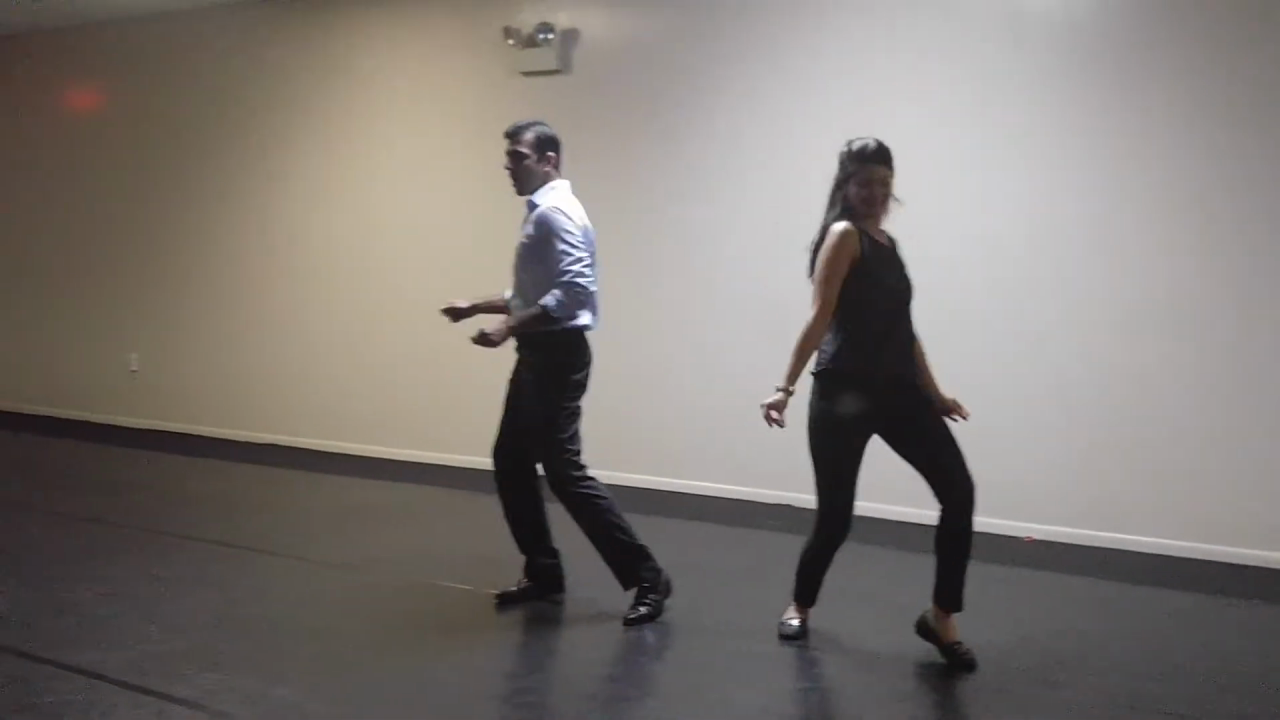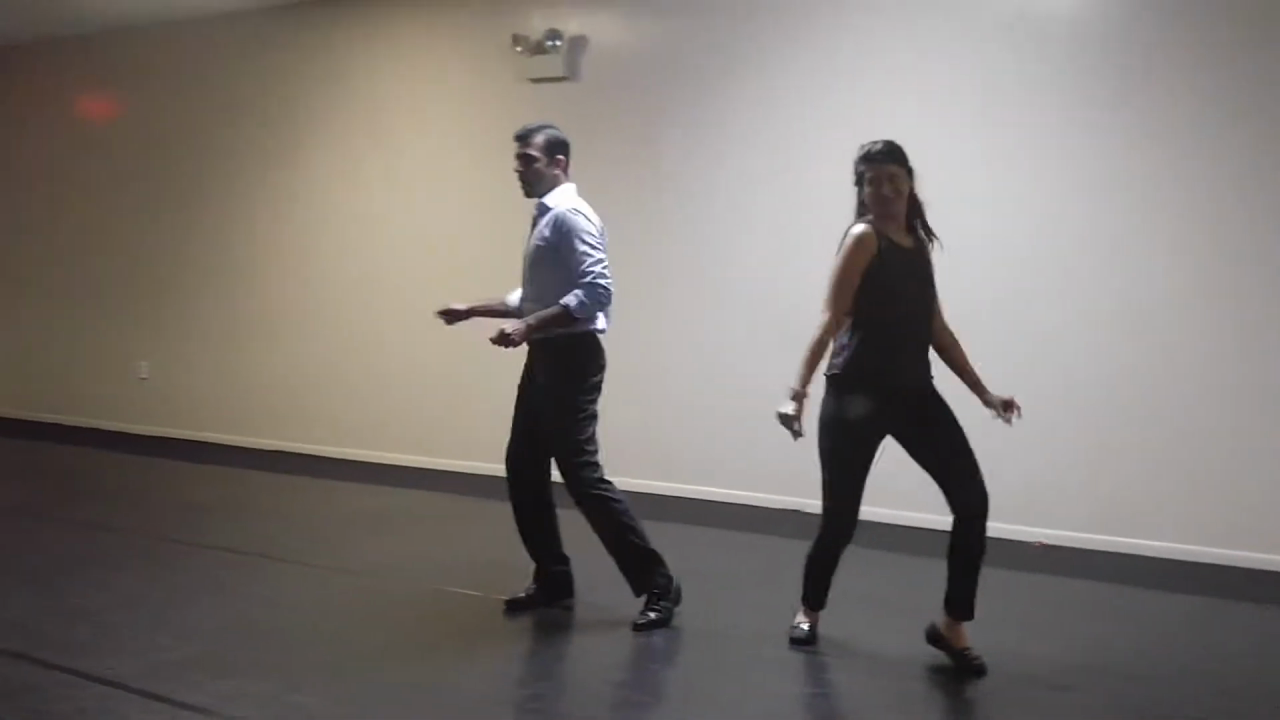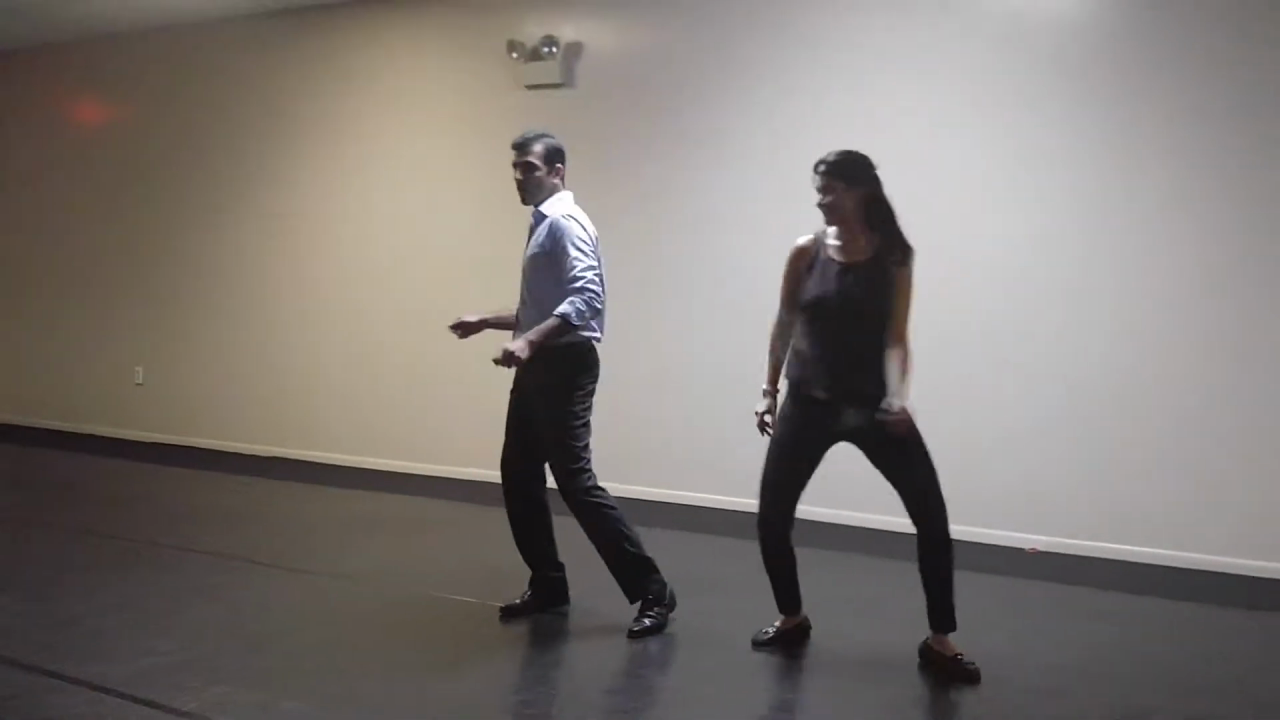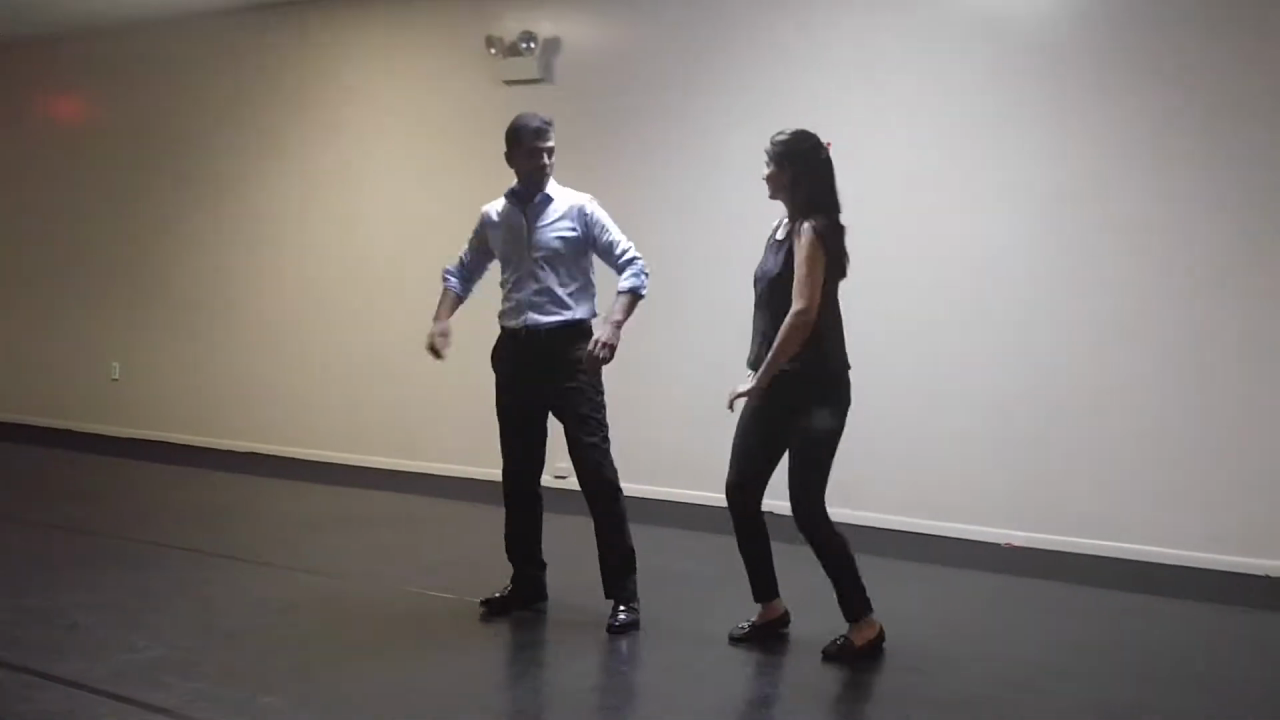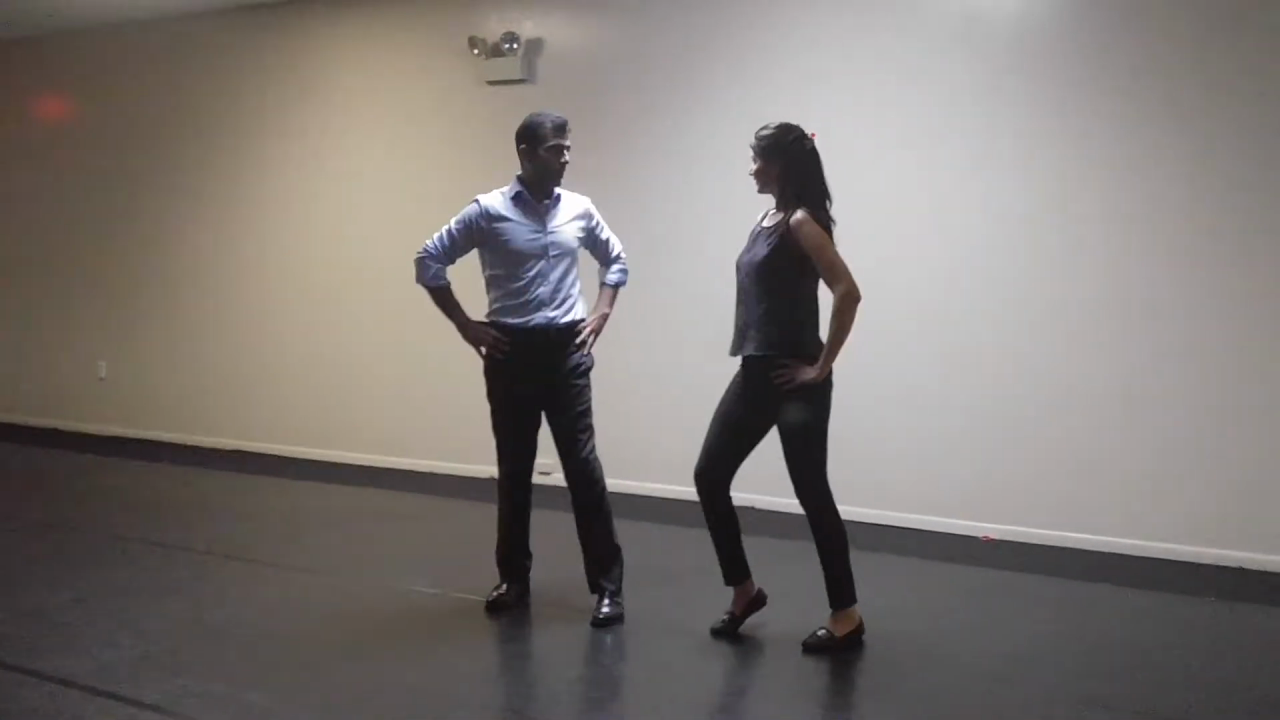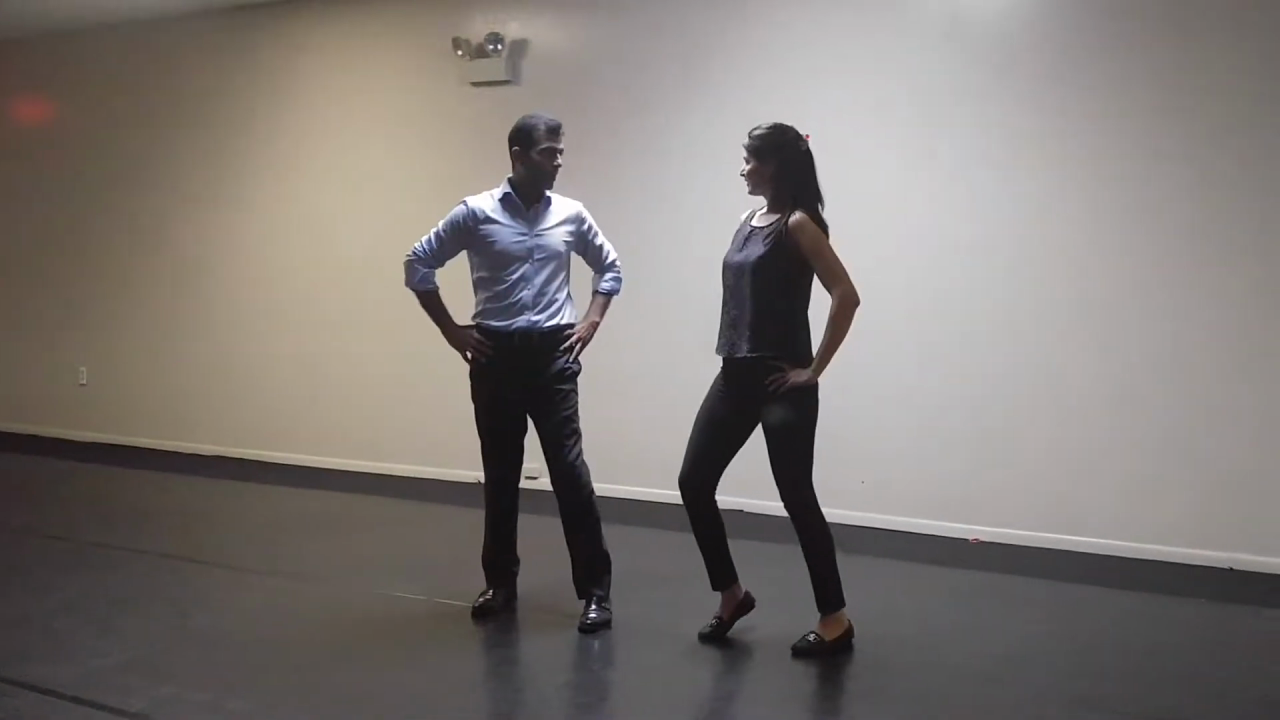
dt=0.4s
person 1, frame 1
left shoulder: (889, 243)
right shoulder: (842, 236)
right elbow: (820, 317)
left wrist: (933, 393)
right wrist: (786, 387)
left hip: (898, 390)
right hip: (843, 390)
left knee: (959, 491)
right knee: (835, 518)
left ankle: (941, 617)
right ankle: (800, 606)
person 1, frame 2
left shoulder: (919, 244)
right shoulder: (863, 237)
left elbow: (935, 327)
right elbow: (831, 320)
left wrist: (982, 392)
right wrist: (799, 392)
left hip: (915, 393)
right hip: (858, 394)
left knee: (972, 501)
right knee: (839, 520)
left ankle: (952, 625)
right ankle: (809, 610)
person 1, frame 3
left shoulder: (894, 258)
right shoulder: (806, 251)
left elbow: (895, 339)
right elbow: (786, 324)
left wrist: (897, 396)
right wrist: (770, 391)
left hip: (871, 404)
right hip: (809, 403)
left knee: (931, 516)
right knee: (771, 517)
left ankle: (939, 640)
right ankle: (792, 618)
person 1, frame 4
left shoulder: (812, 231)
right shoulder: (781, 228)
left elbow: (804, 312)
left wrist: (760, 378)
left hip: (818, 388)
right hip: (775, 384)
left knee: (807, 510)
right knee: (740, 494)
left ankle: (863, 624)
right ankle: (771, 608)
person 1, frame 5
left shoulder: (801, 221)
right shoulder: (767, 220)
left elbow: (847, 291)
left wrist: (824, 365)
right wrist: (757, 360)
left hip: (795, 378)
right hip: (756, 372)
left knee: (812, 493)
right knee: (709, 476)
left ankle: (846, 615)
right ankle: (744, 590)
person 1, frame 6
left shoulder: (798, 224)
right shoulder: (748, 221)
left elbow: (846, 296)
left wrist: (816, 368)
right wrist: (735, 363)
left hip: (782, 380)
right hip: (735, 375)
left knee: (796, 497)
right knee: (693, 482)
left ankle: (834, 619)
right ankle: (731, 594)
person 2, frame 1
left shoulder: (557, 212)
right shoulder: (539, 212)
left elbow: (573, 290)
left wrist: (508, 327)
right wrist: (479, 306)
left hip: (557, 355)
right hip: (536, 354)
left knee: (565, 471)
right knee: (510, 463)
left ankle: (647, 579)
right ankle: (543, 573)
person 2, frame 2
left shoulder: (572, 216)
right shoulder: (544, 218)
left elbow: (594, 292)
left wrist: (528, 326)
right wrist: (474, 310)
left hip: (572, 358)
right hip: (544, 359)
left knee: (582, 476)
right knee: (523, 469)
left ankle: (658, 587)
right ankle: (552, 579)
person 2, frame 3
left shoulder: (565, 222)
right shoulder: (543, 224)
left elbow: (585, 300)
left wrist: (528, 340)
right wrist: (488, 321)
left hip: (564, 366)
right hip: (537, 366)
left knee: (575, 482)
right knee: (518, 477)
left ankle: (652, 593)
right ankle: (548, 584)
person 2, frame 4
left shoulder: (580, 209)
right shoulder: (493, 218)
left elbow: (631, 265)
right elbow: (461, 273)
left wrist: (612, 322)
right wrist: (442, 320)
left hip: (570, 349)
right hip: (514, 351)
left knee: (595, 470)
right knee: (518, 472)
left ankle: (624, 594)
right ankle: (527, 581)
person 2, frame 5
left shoulder: (580, 210)
right shoulder: (488, 210)
left elbow: (616, 260)
right elbow: (429, 262)
left wrist: (601, 314)
right wrist: (465, 325)
left hip: (567, 350)
right hip: (511, 351)
left knee: (583, 466)
right knee: (514, 469)
left ankle: (607, 586)
right ankle: (514, 577)
person 2, frame 6
left shoulder: (572, 215)
right shoulder: (475, 212)
left elbow: (610, 267)
right elbow: (418, 264)
left wrist: (591, 322)
right wrist: (450, 329)
left hip: (553, 354)
right hip: (494, 354)
left knee: (569, 471)
right knee: (500, 474)
left ankle: (595, 591)
right ankle: (500, 583)
